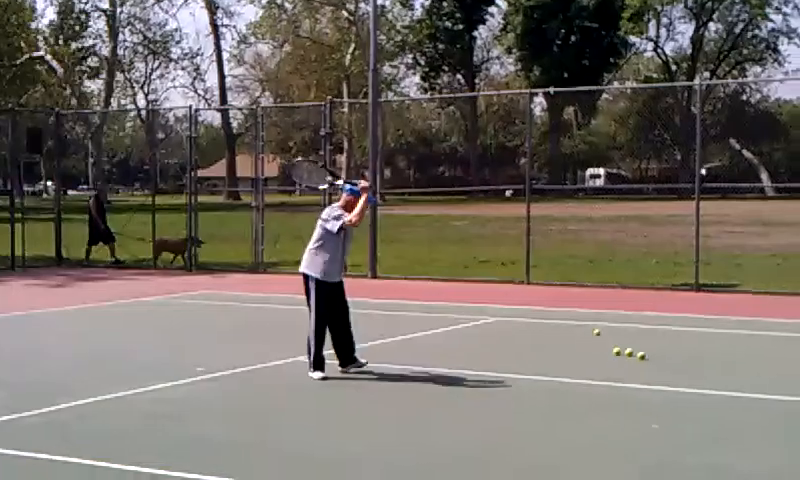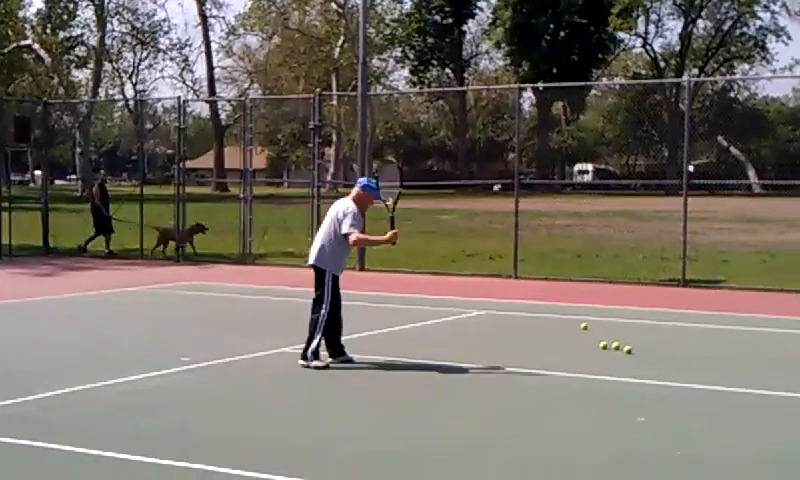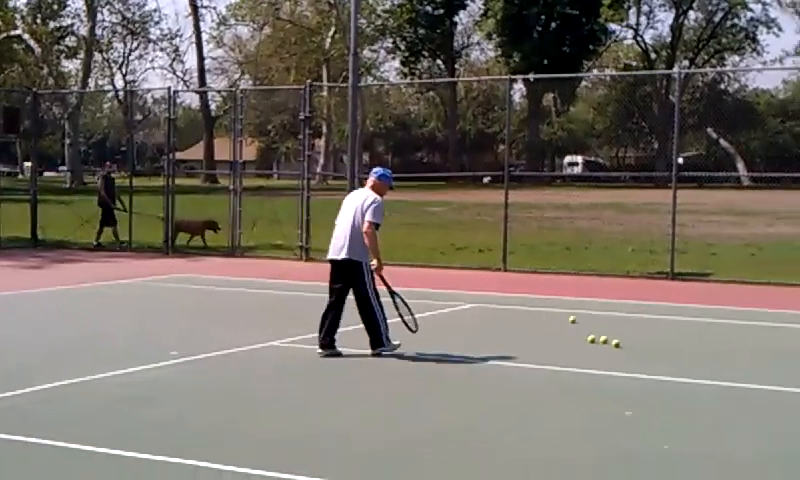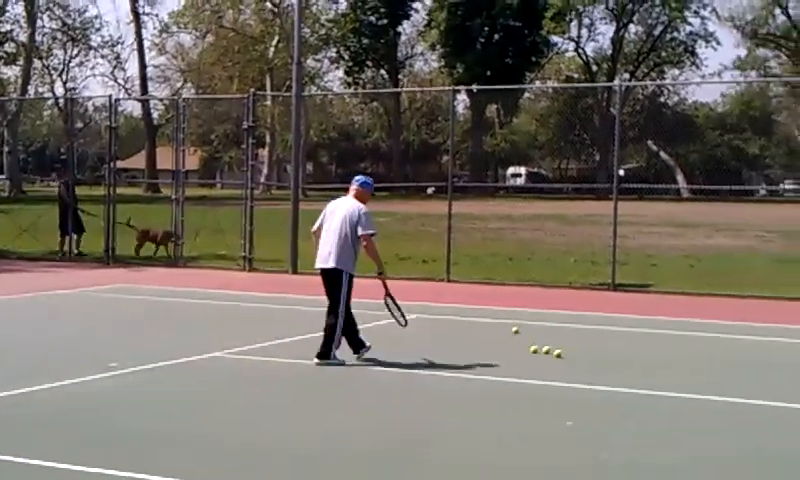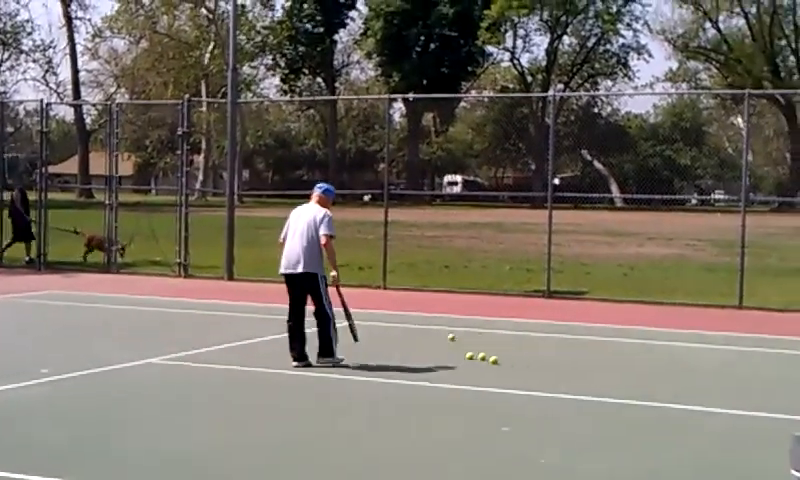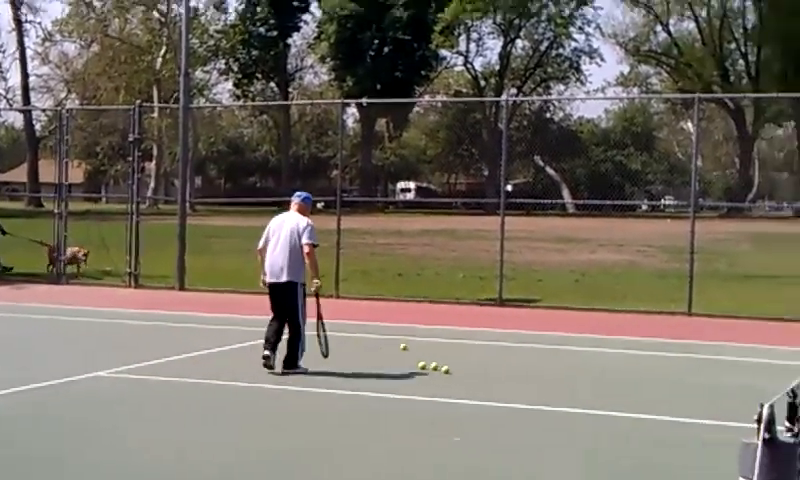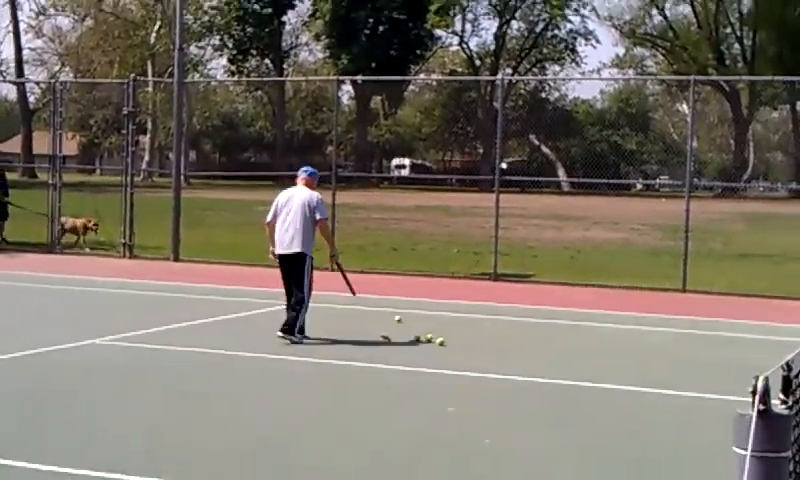
dt=0.4s
person 1, frame 1
left shoulder: (343, 215)
right shoulder: (332, 212)
right elbow: (355, 221)
left wrist: (341, 264)
right wrist: (365, 195)
left hip: (333, 276)
right hip: (316, 274)
left knee: (341, 319)
right knee: (318, 321)
left ankle: (348, 359)
right ankle: (315, 366)
person 1, frame 2
left shoulder: (344, 204)
right shoulder: (350, 209)
right elbow: (355, 240)
right wrist: (384, 239)
left hip: (327, 263)
right hip: (326, 264)
left knee: (333, 309)
right knee: (324, 309)
left ankle: (336, 351)
right ankle: (309, 355)
person 1, frame 3
left shoulder: (352, 196)
right shoulder: (375, 200)
right elbow: (367, 230)
right wrist: (377, 259)
left hip: (337, 254)
right hip: (355, 257)
left knee: (336, 300)
right knee: (369, 300)
left ankle: (326, 344)
right ankle: (380, 343)
person 1, frame 4
left shoulder: (333, 204)
right shoulder: (360, 210)
left elbow: (315, 231)
right elbow: (366, 242)
right wrist: (380, 267)
left hip: (324, 263)
right hip: (341, 265)
left knee: (340, 307)
right knee: (338, 310)
left ankle: (357, 345)
right ankle: (326, 354)
person 1, frame 5
left shoulder: (296, 211)
right shoulder: (324, 214)
left elbow: (283, 240)
right elbow: (325, 242)
right wrist: (334, 269)
left hip: (289, 268)
right hip: (311, 269)
left knee: (295, 313)
right knee: (324, 311)
left ankle: (298, 356)
right ankle: (327, 353)
person 1, frame 6
left shoulder: (275, 220)
right shoulder: (305, 223)
left elbow: (261, 249)
right elbow: (308, 251)
left wrist: (264, 273)
right wrist: (315, 277)
left hip: (272, 277)
right hip: (293, 278)
left knee: (278, 317)
right knee: (296, 320)
left ankle: (269, 349)
right ankle: (291, 363)
person 1, frame 7
left shoulder: (283, 195)
right shoulder: (314, 197)
left elbow: (269, 222)
right elbow: (322, 225)
left wrist: (272, 245)
right wrist: (332, 248)
left hip: (282, 249)
right hip: (301, 250)
left knee: (291, 291)
right knee: (301, 292)
left ankle: (297, 329)
right ankle: (289, 329)
